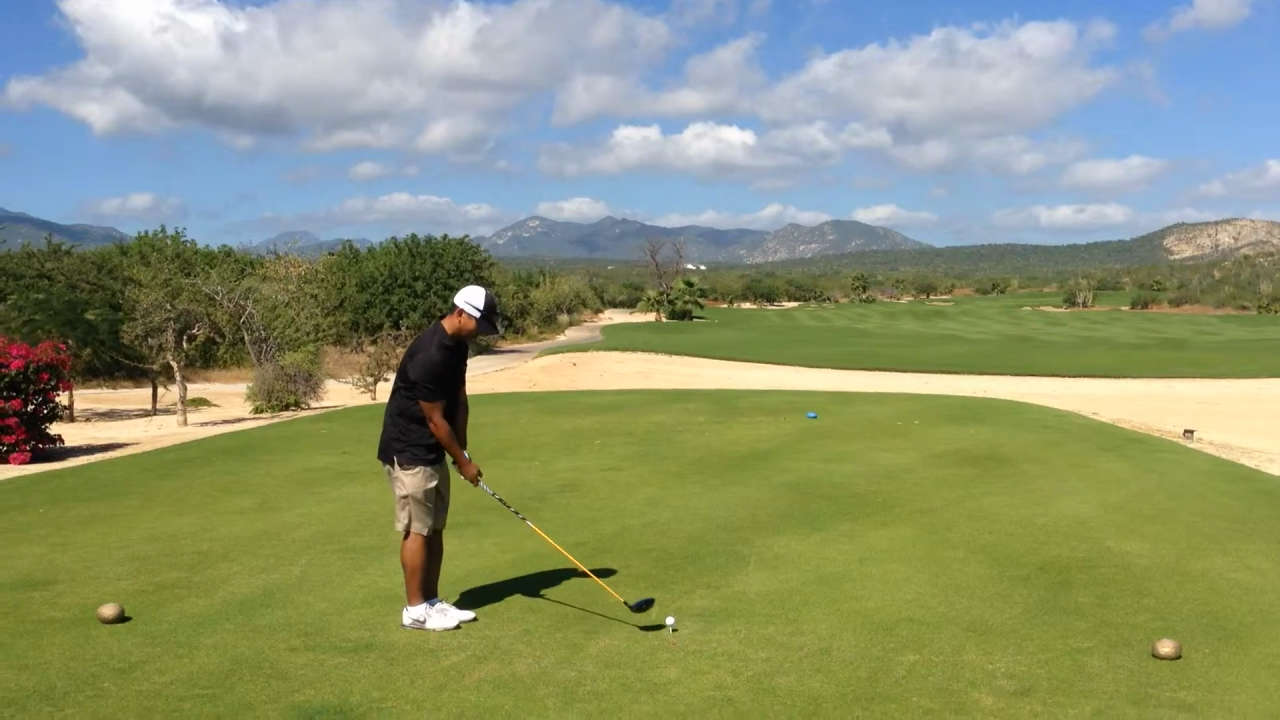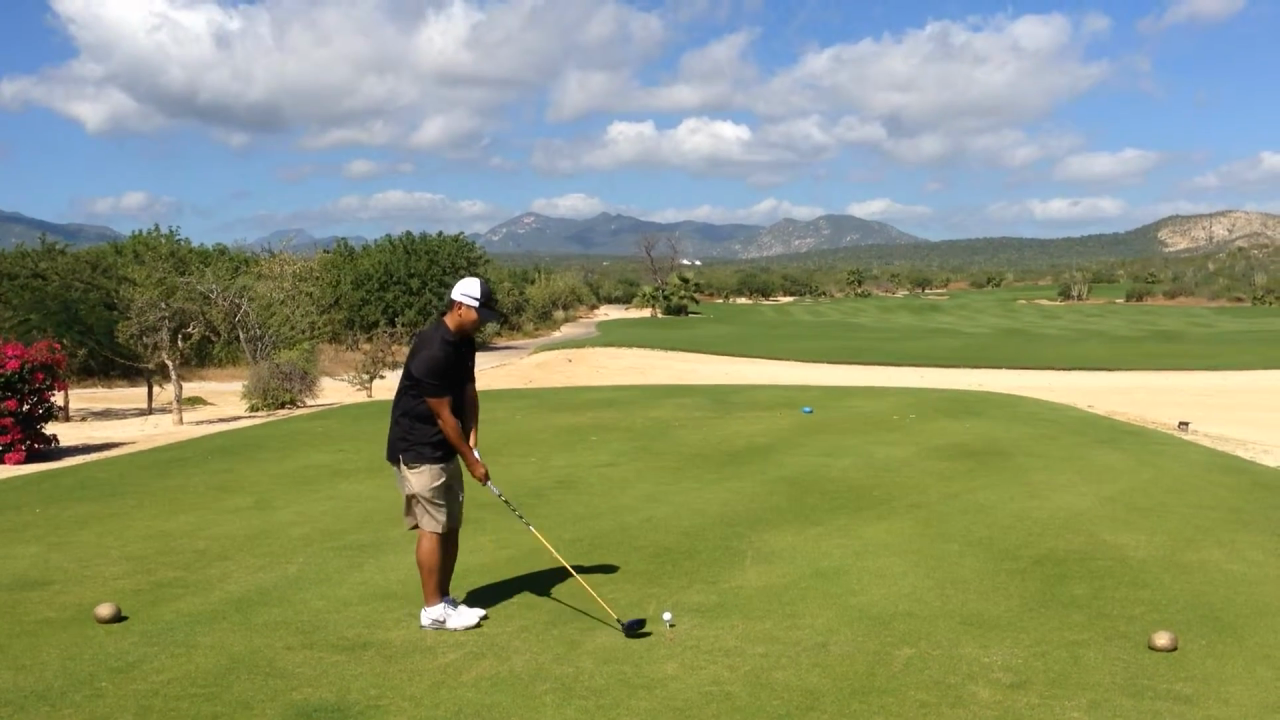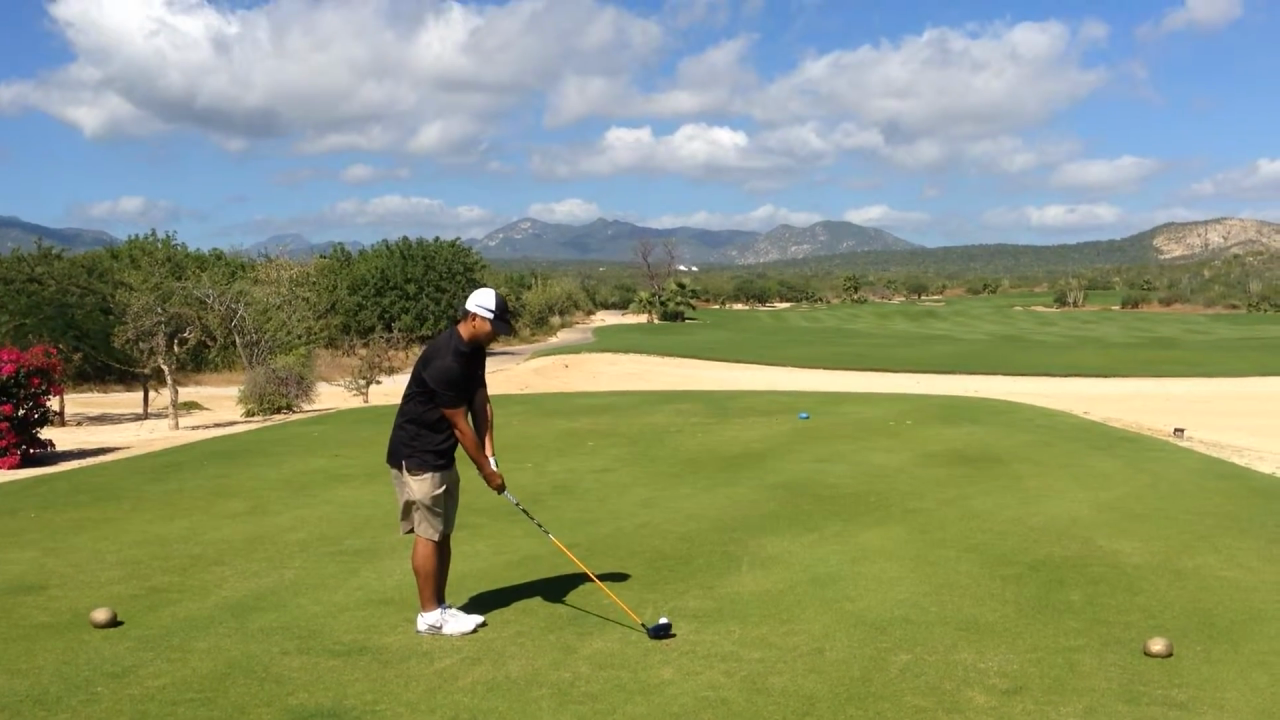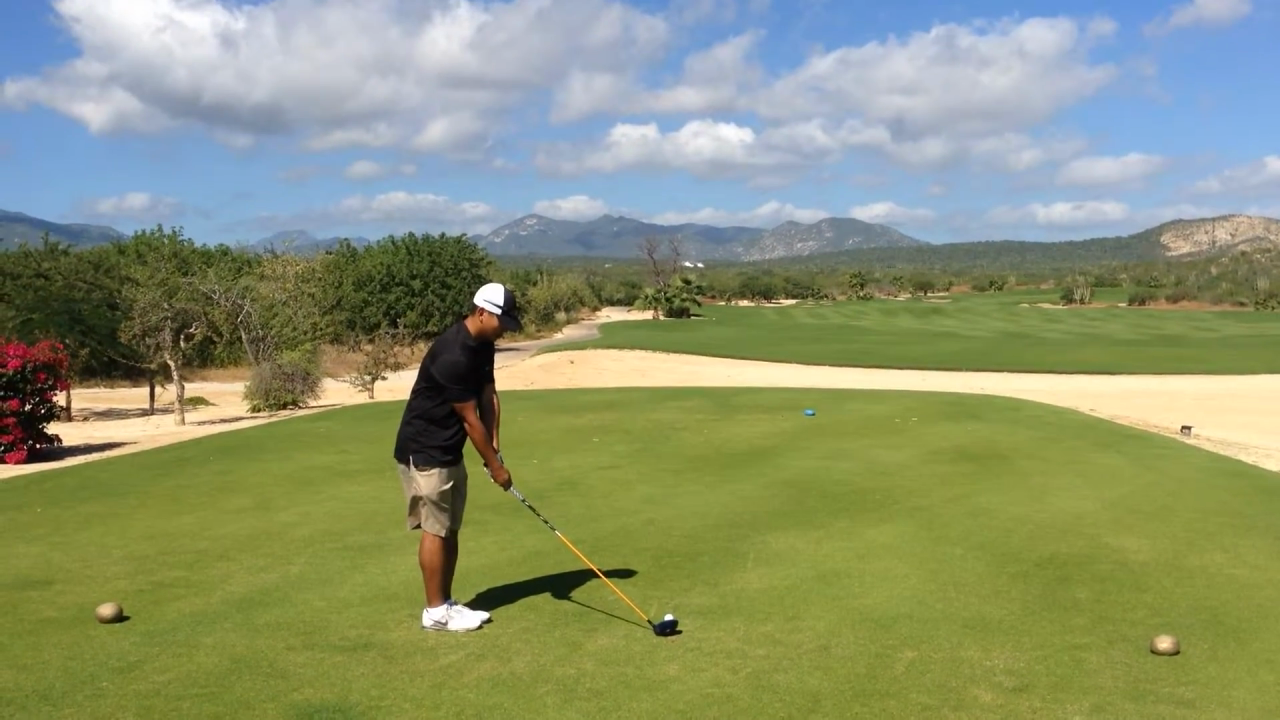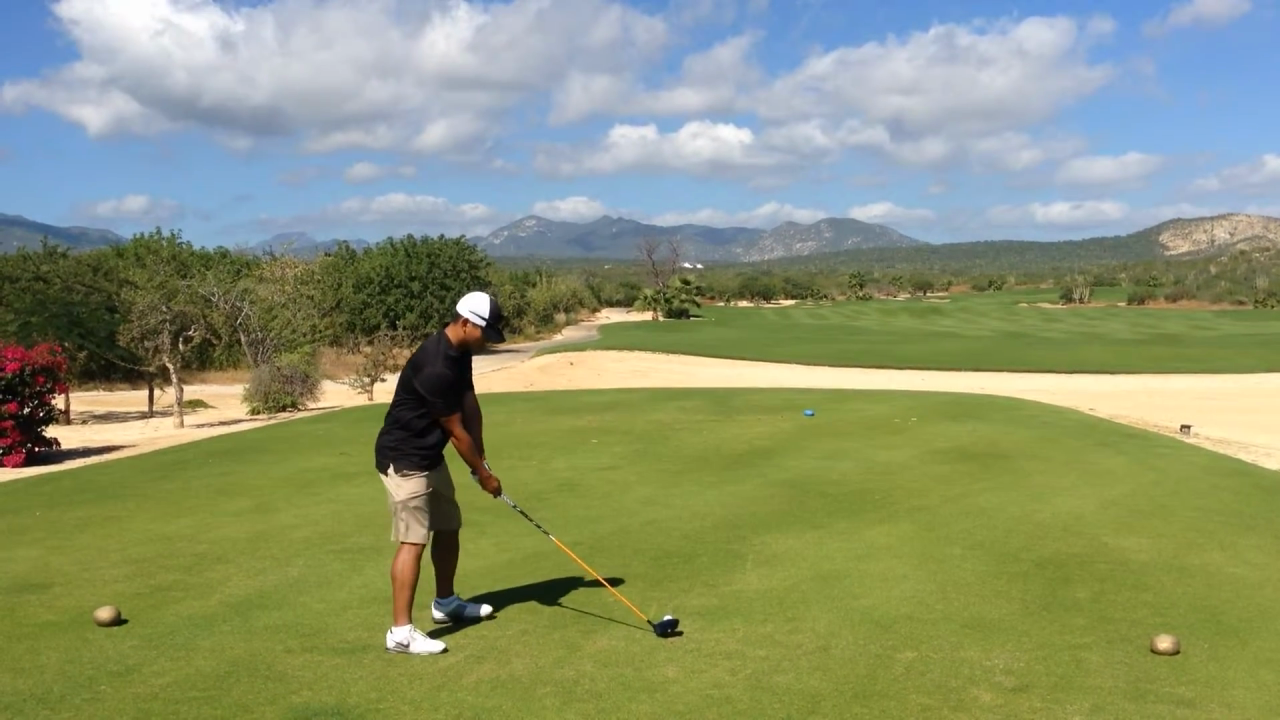
dt=1s
person 1, frame 1
left shoulder: (458, 345)
right shoulder: (429, 355)
left elbow: (459, 401)
right elbow: (435, 419)
left wrist: (464, 452)
right wrist: (463, 462)
left hip: (431, 451)
right hip: (408, 451)
left knee: (434, 528)
right knee: (417, 529)
left ankle: (431, 601)
right ankle: (415, 610)
person 1, frame 2
left shoulder: (464, 343)
right shoulder: (432, 351)
left elbow: (469, 396)
right elbow: (443, 416)
left wrist: (473, 449)
right wrist: (471, 461)
left hip: (443, 450)
right hip: (417, 450)
left knee: (450, 527)
right knee: (432, 528)
left ankle: (444, 599)
right ankle: (433, 610)
person 1, frame 3
left shoulder: (474, 350)
right shoulder: (445, 361)
left elbow: (480, 403)
right elbow: (460, 424)
left wrist: (490, 455)
right wrist: (486, 471)
left hip: (441, 455)
right hip: (417, 456)
left knee: (443, 533)
right knee: (428, 534)
left ankle: (441, 607)
right ankle: (429, 615)
person 1, frame 4
left shoulder: (483, 345)
right shoulder: (452, 355)
left elbow: (488, 397)
right elbow: (470, 418)
left wrist: (495, 450)
right wrist: (495, 465)
left hip: (449, 451)
right hip: (424, 451)
left knee: (450, 529)
right knee: (435, 530)
left ankle: (446, 603)
right ankle: (435, 612)
person 1, frame 5
left shoulder: (460, 352)
right shoulder: (435, 367)
left elbow: (469, 404)
right elbow: (456, 430)
left wrist: (482, 459)
right wrist: (483, 474)
left hip: (429, 456)
right hip: (403, 459)
left knee: (448, 528)
right knee: (413, 541)
left ankle: (445, 602)
right ankle: (401, 631)
